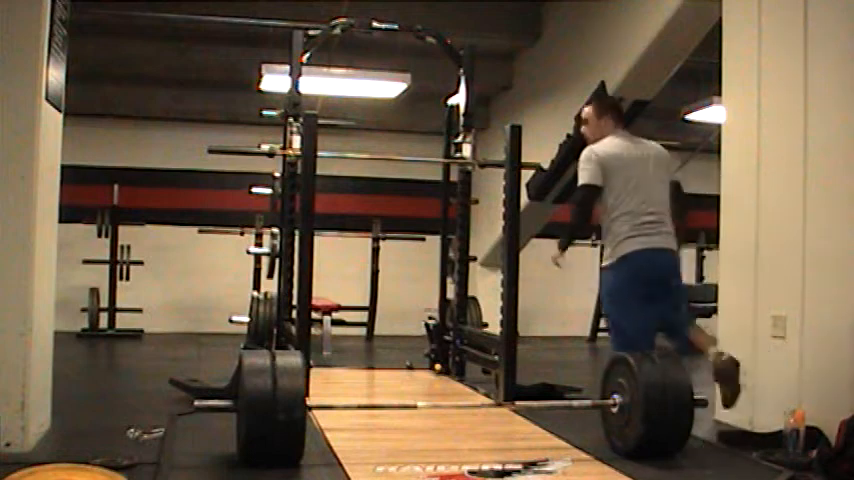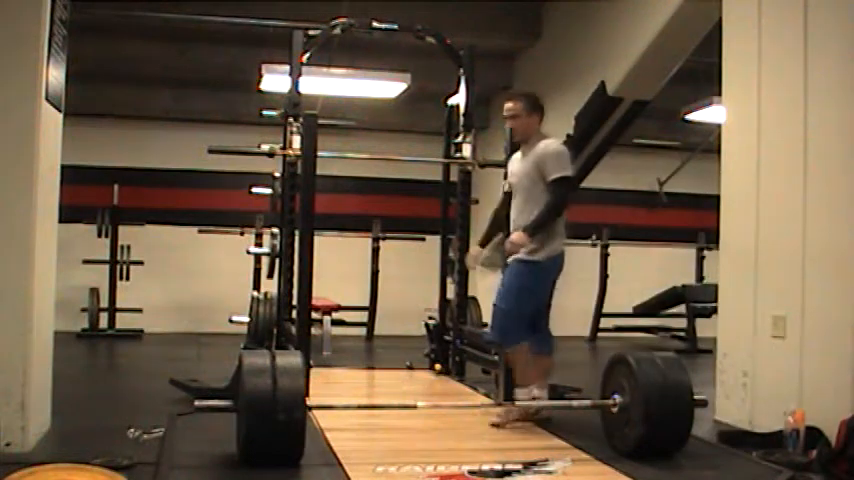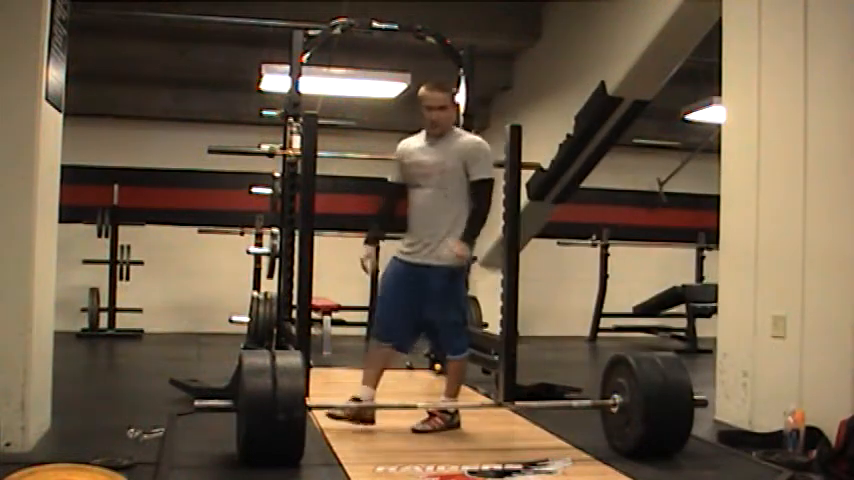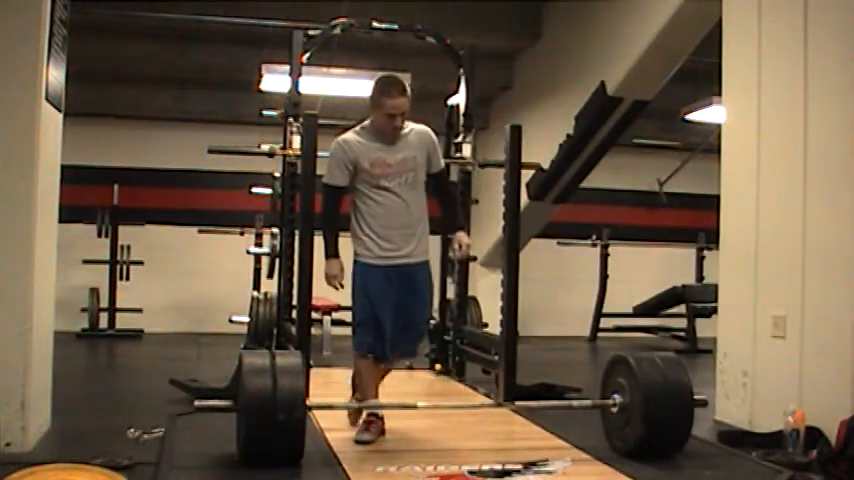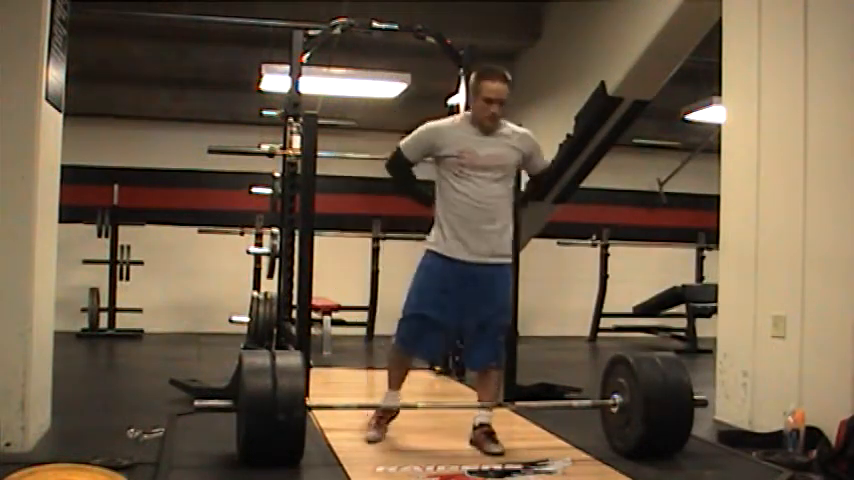
dt=1s
person 1, frame 1
left shoulder: (595, 154)
right shoulder: (657, 152)
left elbow: (583, 204)
right elbow: (673, 200)
left wrist: (563, 244)
right wrist: (673, 241)
left hip: (625, 257)
right hip: (664, 253)
left knee: (629, 343)
right knee: (677, 322)
right ankle: (718, 359)
person 1, frame 2
left shoulder: (552, 151)
right shoulder: (516, 159)
left elbow: (560, 199)
right elbow: (506, 207)
left wrist: (527, 233)
right wrist: (484, 242)
left hip: (538, 256)
right hip: (521, 255)
left knee: (506, 324)
right knee: (534, 328)
left ankle: (528, 397)
right ankle: (539, 399)
person 1, frame 3
left shoulder: (472, 148)
right shoulder: (408, 149)
left elbow: (482, 200)
right elbow: (391, 199)
left wrist: (465, 241)
right wrist: (371, 241)
left hip: (448, 261)
right hip: (409, 257)
left knee: (450, 335)
right knee: (386, 327)
left ankle: (448, 410)
right ankle: (363, 400)
person 1, frame 4
left shoulder: (424, 138)
right shoulder: (348, 146)
left elbow: (442, 186)
right elbow: (331, 204)
left wrist: (458, 228)
right wrist: (332, 256)
left hip: (416, 258)
right hip: (372, 261)
left knee: (409, 336)
right knee: (368, 338)
left ankle: (365, 385)
right ankle: (372, 413)
person 1, frame 5
left shoulder: (522, 141)
right shoulder: (439, 132)
left elbow: (543, 180)
right elbow: (396, 166)
right wrist: (427, 201)
left hip: (495, 261)
right hip: (443, 254)
left knee: (489, 343)
right knee: (413, 329)
left ankle: (482, 423)
right ankle: (387, 406)
